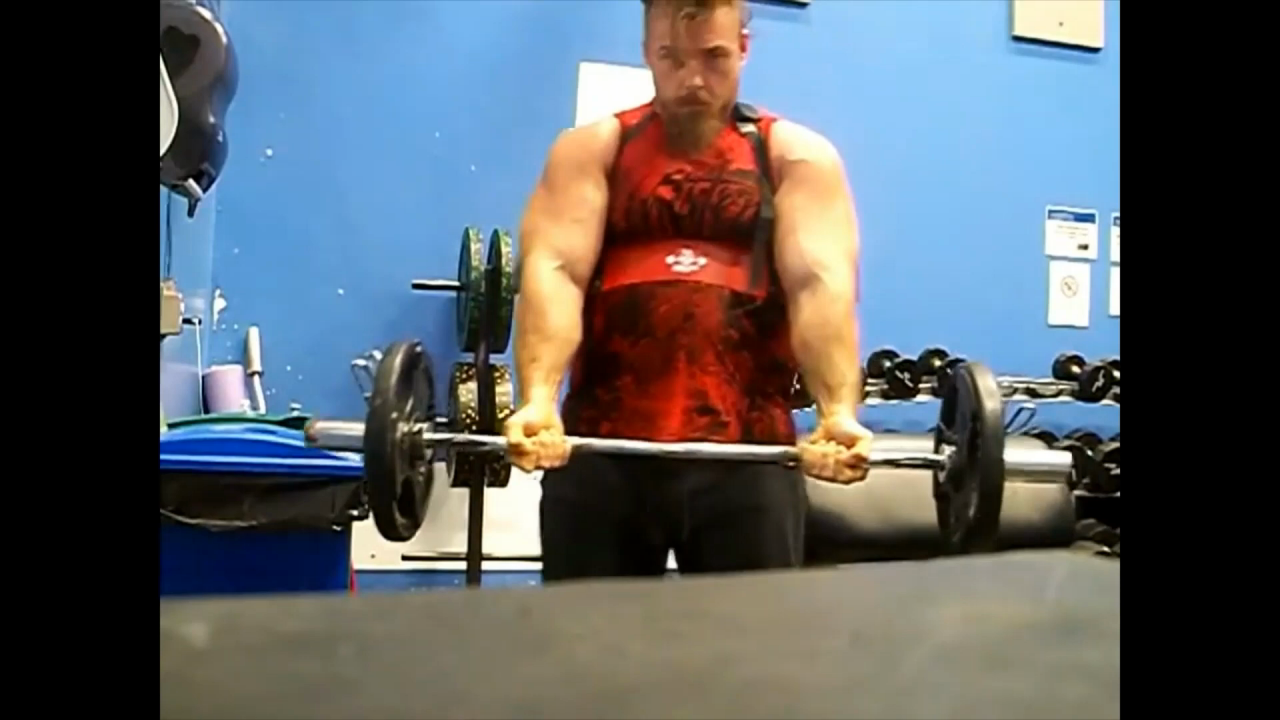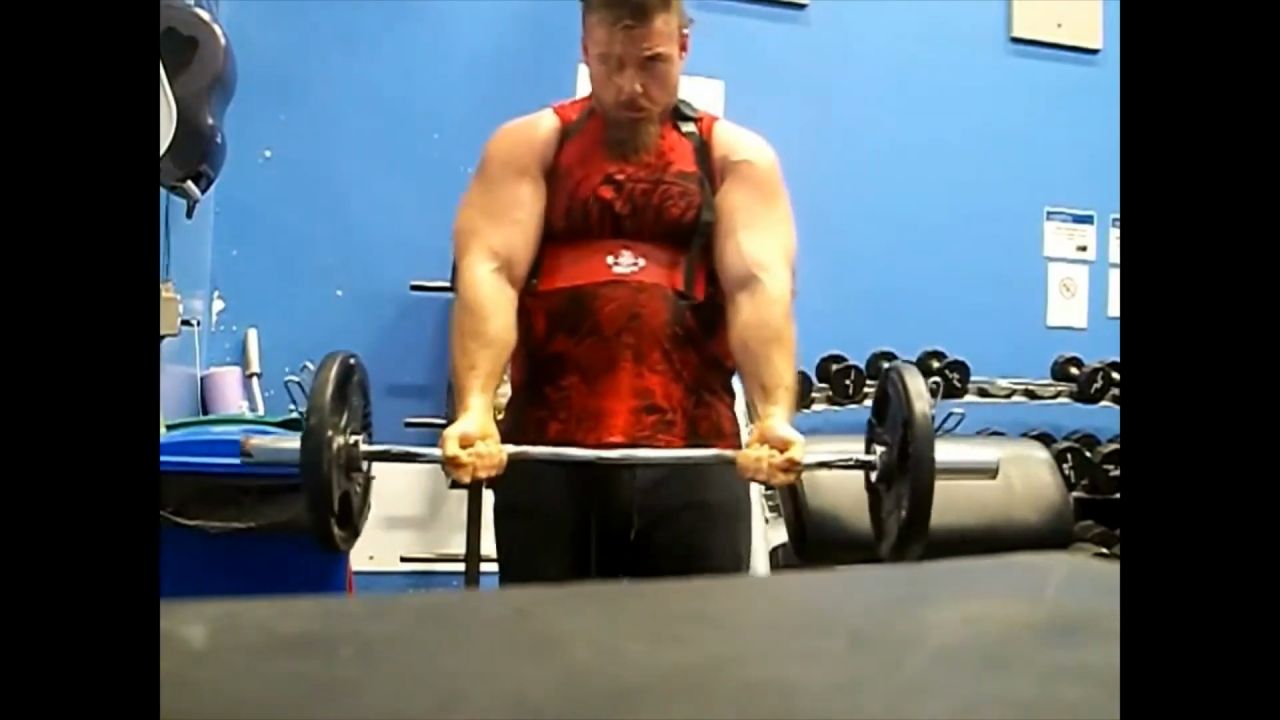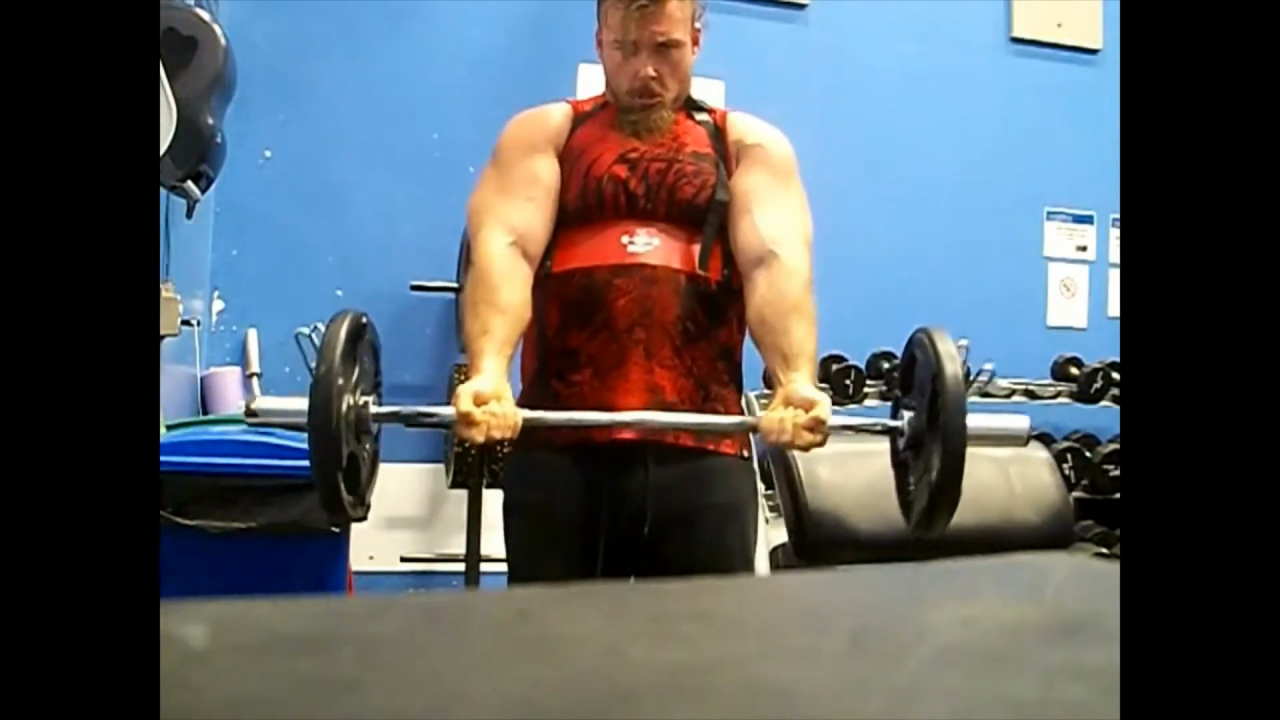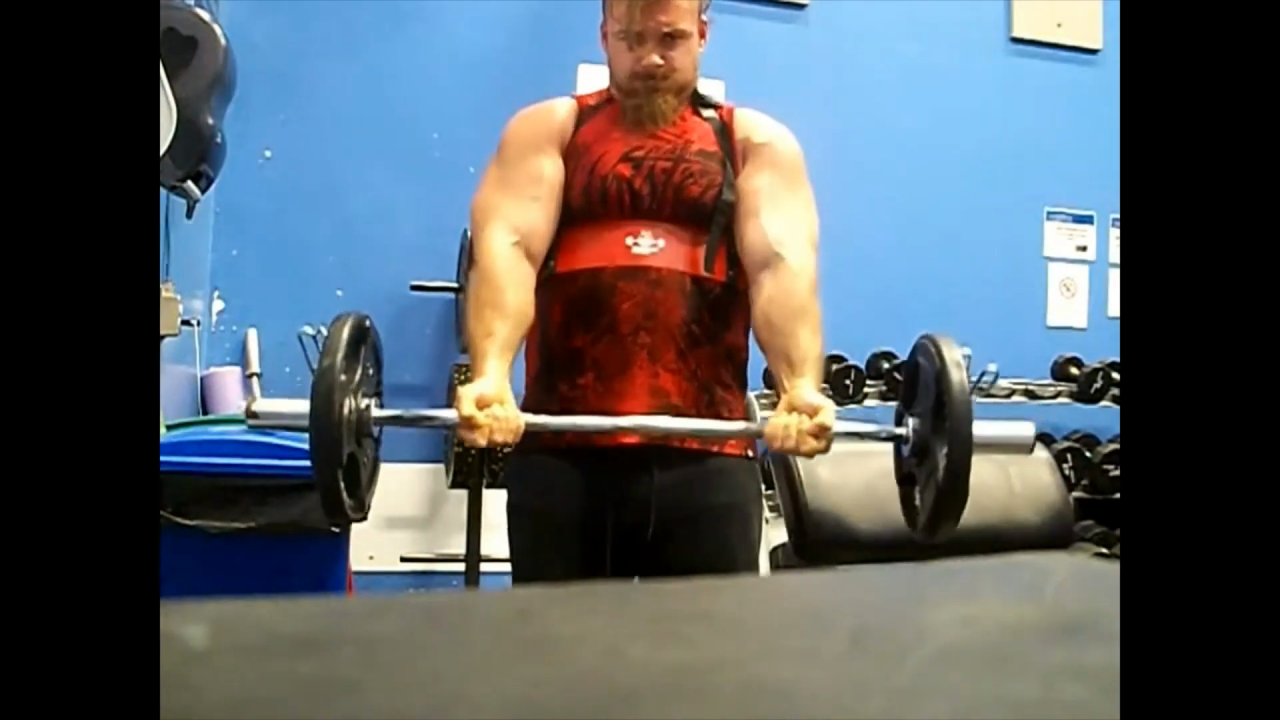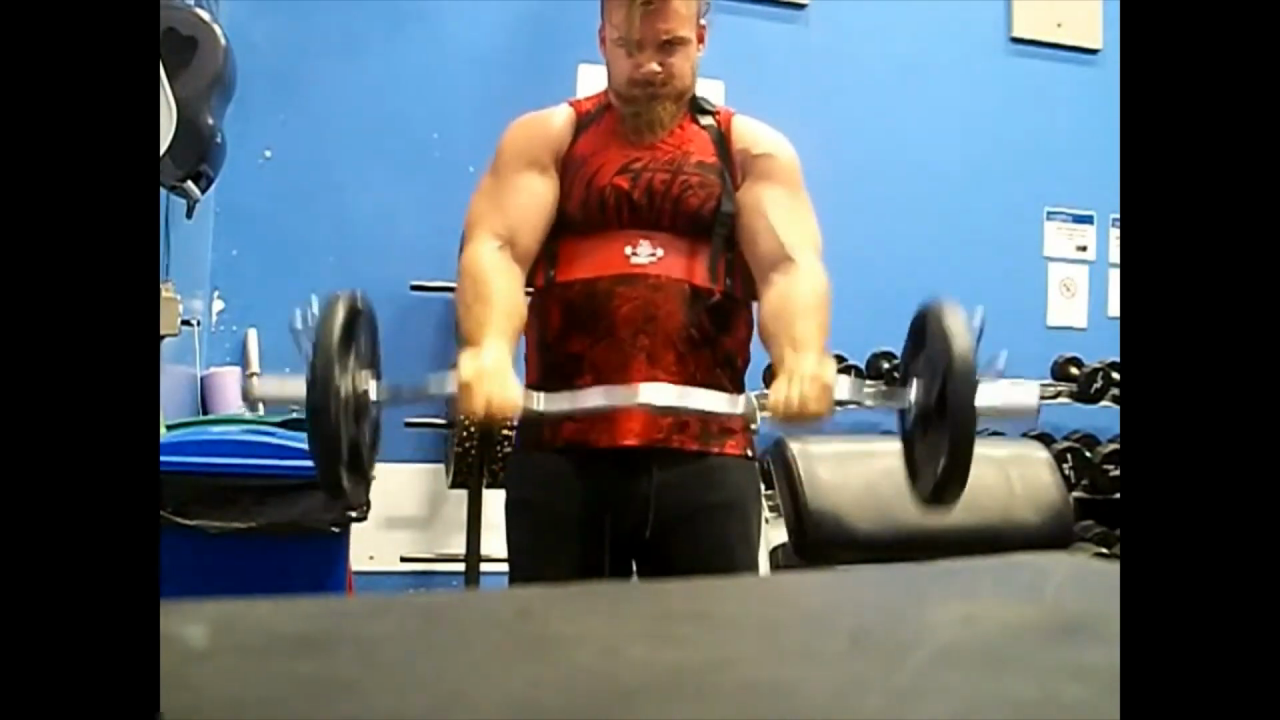
dt=0.5s
person 1, frame 1
left shoulder: (797, 155)
right shoulder: (592, 149)
left elbow: (821, 284)
right elbow: (554, 272)
left wrist: (839, 412)
right wrist: (537, 400)
left hip: (746, 453)
right hip: (603, 448)
person 1, frame 2
left shoulder: (735, 154)
right shoulder: (529, 145)
left elbow: (758, 286)
right elbow: (489, 272)
left wrist: (775, 416)
right wrist: (475, 407)
left hip: (691, 452)
right hip: (549, 450)
person 1, frame 3
left shoulder: (749, 144)
right shoulder: (542, 134)
left elbow: (776, 262)
right elbow: (503, 250)
left wrist: (797, 381)
right wrist: (487, 372)
left hip: (702, 449)
right hip: (560, 444)
person 1, frame 4
left shoulder: (756, 141)
right shoulder: (546, 129)
left elbow: (782, 264)
right elbow: (507, 250)
left wrist: (801, 388)
right wrist: (489, 375)
left hip: (706, 452)
right hip: (563, 447)
person 1, frame 5
left shoulder: (752, 148)
right shoulder: (545, 137)
left elbow: (790, 266)
right elbow: (493, 247)
left wrist: (803, 359)
right wrist: (488, 354)
left hip: (705, 449)
right hip: (564, 447)
